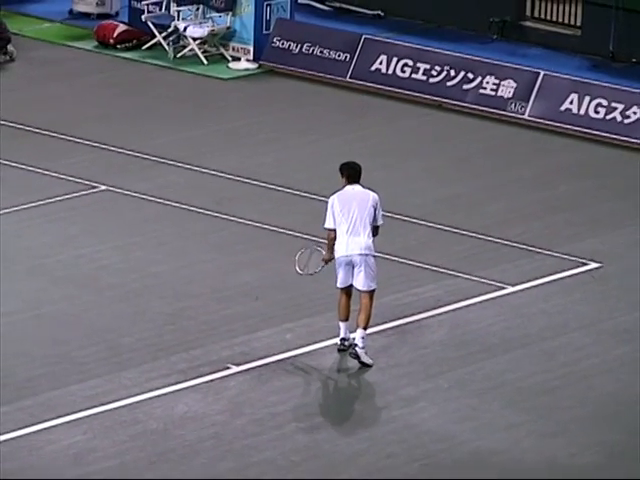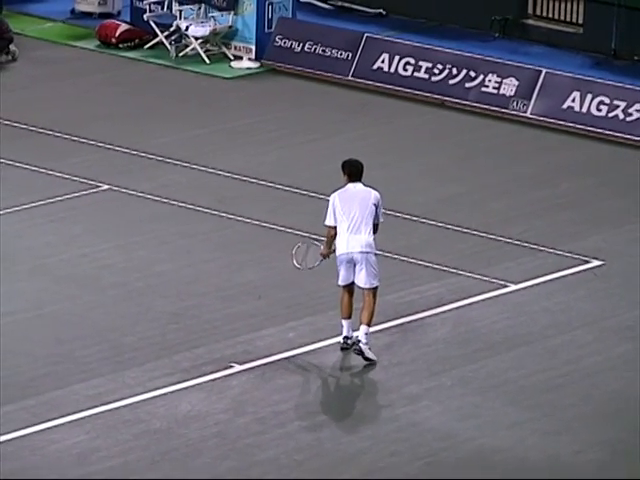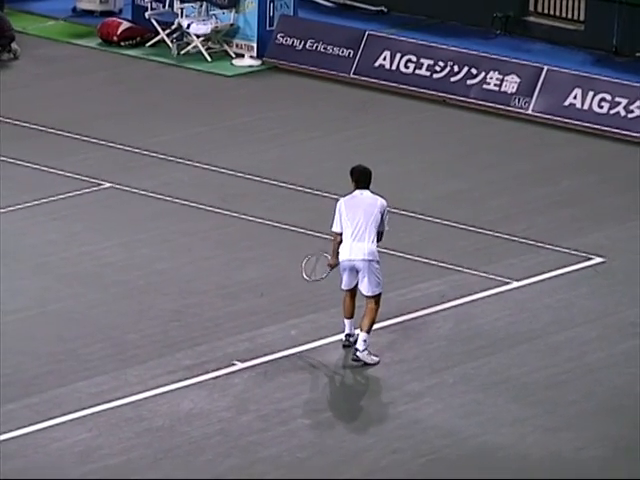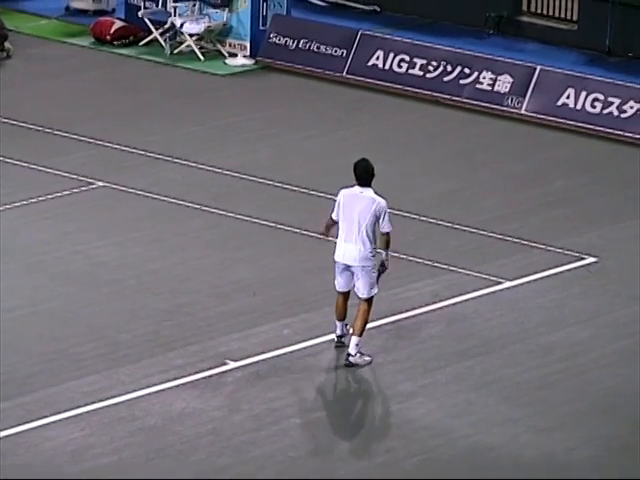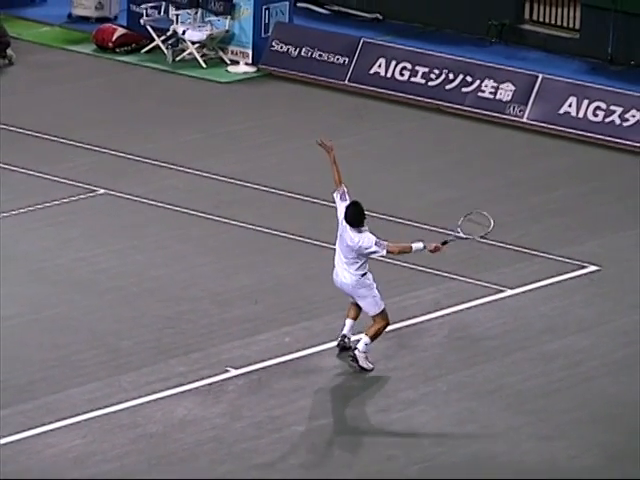
dt=0.5s
person 1, frame 1
left shoulder: (335, 199)
right shoulder: (372, 197)
left elbow: (331, 233)
right elbow: (375, 230)
left wrist: (329, 253)
left hip: (342, 252)
right hip: (364, 251)
left knee: (344, 293)
right knee: (366, 297)
left ankle: (343, 338)
right ankle: (358, 344)
person 1, frame 2
left shoulder: (336, 196)
right shoulder: (374, 195)
left elbow: (332, 231)
left wrist: (327, 248)
left hip: (343, 250)
right hip: (365, 249)
left knee: (346, 291)
right knee: (369, 295)
left ankle: (347, 337)
right ankle: (362, 340)
person 1, frame 3
left shoulder: (343, 203)
right shoulder: (380, 203)
left elbow: (337, 237)
left wrist: (334, 257)
left hip: (346, 255)
right hip: (368, 256)
left knee: (349, 292)
right knee: (373, 302)
left ankle: (348, 335)
right ankle: (361, 347)
person 1, frame 4
left shoulder: (344, 195)
right shoulder: (379, 204)
left elbow: (334, 219)
right elbow: (385, 235)
left wrist: (326, 228)
right wrist: (385, 257)
left hip: (342, 254)
right hip: (363, 258)
left knee: (342, 295)
right knee: (365, 304)
left ankle: (340, 335)
right ankle: (353, 353)
person 1, frame 5
left shoulder: (343, 214)
right shoulder: (363, 240)
left elbow: (339, 184)
right elbow: (394, 249)
left wrist: (331, 156)
right wrist: (425, 246)
left hip: (339, 277)
right hip: (356, 282)
left knee: (356, 303)
right knee: (381, 320)
left ankle: (345, 337)
right ankle: (360, 349)
